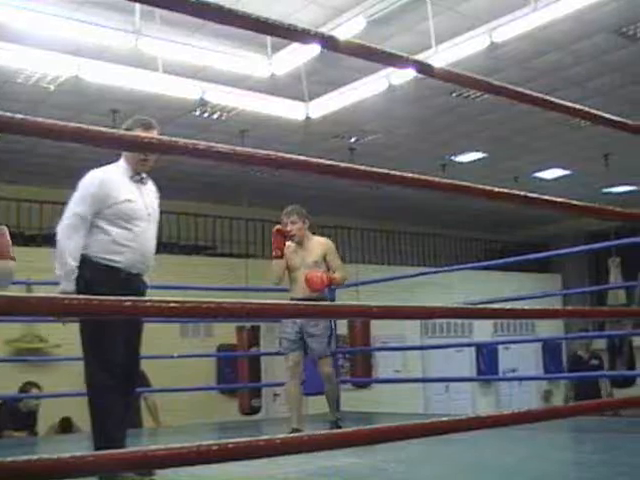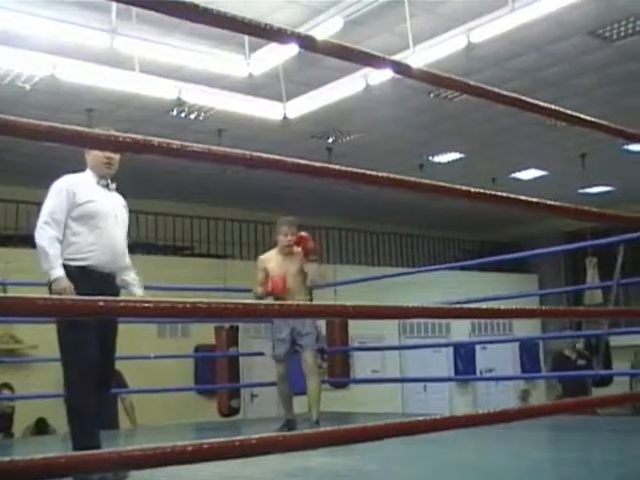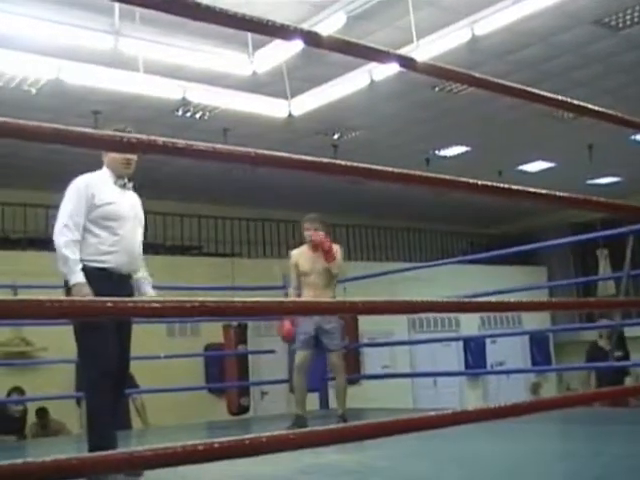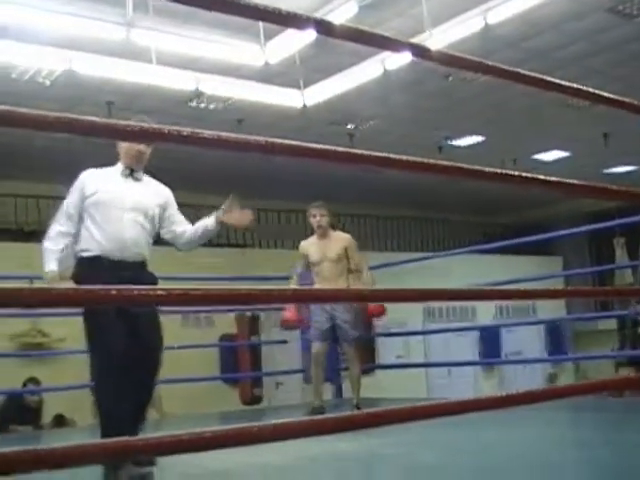
dt=0.7s
person 1, frame 1
left shoulder: (150, 189)
right shoulder: (101, 180)
right elbow: (69, 229)
right wrist: (68, 286)
left hip: (133, 285)
right hip: (101, 281)
left knee: (128, 370)
right knee: (106, 369)
left ankle: (117, 450)
person 1, frame 2
left shoulder: (119, 200)
right shoulder: (69, 185)
right elbow: (46, 231)
left wrist: (137, 289)
right wrist: (57, 276)
left hip: (108, 287)
right hip: (77, 283)
left knee: (103, 369)
right knee: (82, 368)
left ankle: (92, 445)
right ankle: (86, 452)
person 1, frame 3
left shoulder: (133, 199)
right shoulder: (86, 185)
right elbow: (65, 234)
left wrist: (148, 292)
right wrist: (76, 281)
left hip: (121, 287)
right hip: (94, 283)
left knee: (118, 369)
right knee: (101, 368)
left ankle: (106, 447)
right ankle: (102, 452)
person 1, frame 4
left shoulder: (159, 192)
right shoulder: (91, 179)
left elbow: (182, 234)
right elbow: (63, 226)
left wrist: (217, 221)
right wrist: (52, 267)
left hip: (137, 277)
right hip: (98, 274)
left knee: (147, 355)
right knee: (110, 361)
left ankle: (126, 439)
person 2, frame 1
left shoulder: (324, 245)
right shoulder: (285, 248)
left elbow: (342, 275)
right elbow: (277, 279)
left wrist: (327, 280)
right wrist: (277, 249)
left knee: (326, 370)
right knee: (293, 369)
left ankle: (334, 418)
right ankle: (296, 427)
person 2, frame 2
left shoulder: (304, 253)
right shoulder: (265, 260)
left elbow: (312, 282)
right elbow: (257, 292)
left wrist: (309, 255)
right wrist: (267, 290)
left hip: (304, 315)
right hip: (281, 318)
left knee: (310, 366)
right knee: (281, 372)
left ankle: (315, 420)
right ankle: (289, 418)
person 2, frame 3
left shoulder: (334, 249)
right shoulder: (296, 255)
left elbow: (336, 273)
right elbow: (294, 288)
left wrist: (326, 250)
right hip: (306, 313)
left knee: (337, 363)
right knee: (300, 364)
left ankle: (342, 414)
right ankle: (300, 415)
person 2, frame 4
left shoulder: (345, 240)
right shoulder: (305, 246)
left elbow: (362, 269)
right elbow: (298, 275)
left hip: (344, 301)
right hip: (319, 304)
left knee: (351, 354)
right knee: (317, 354)
left ankle: (356, 403)
right ankle: (318, 405)
